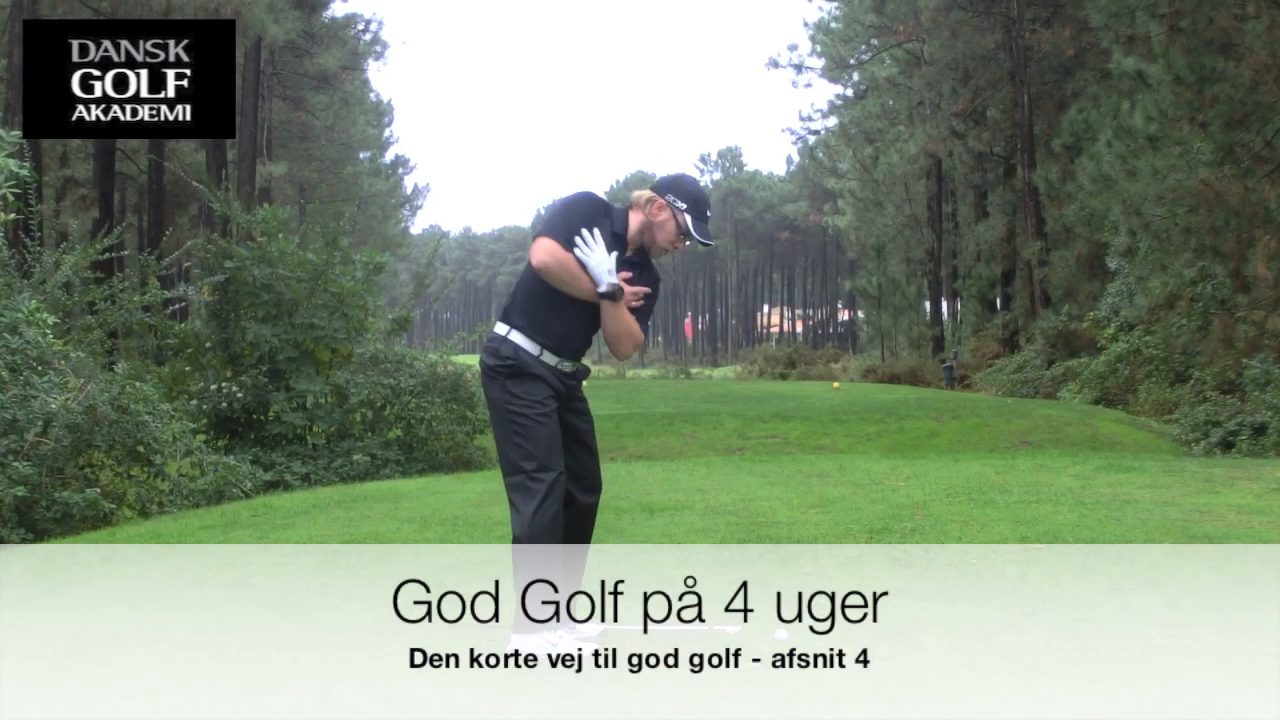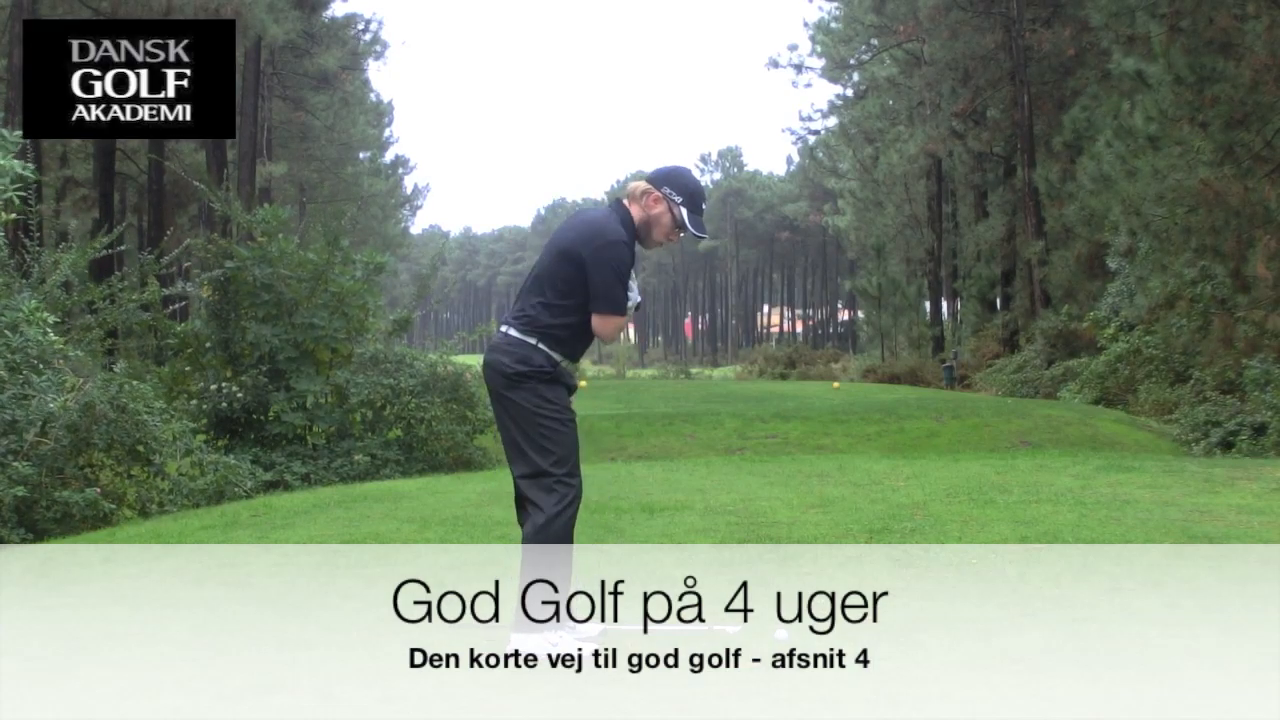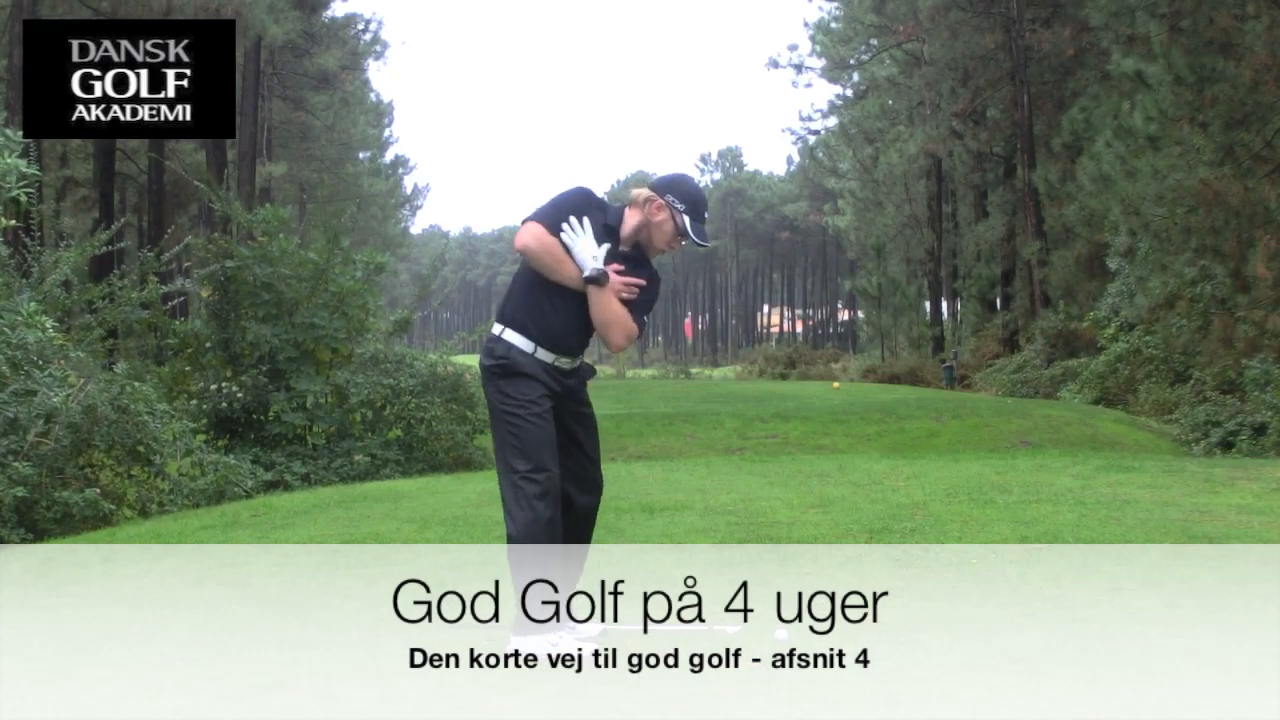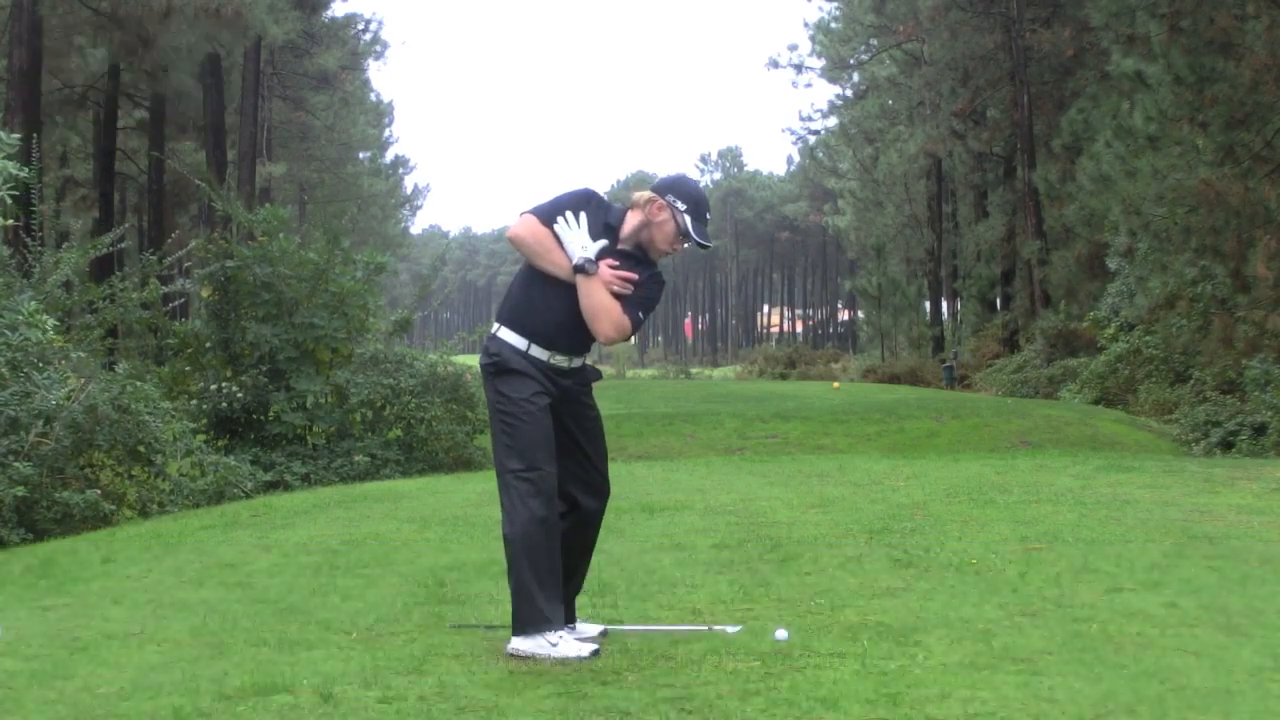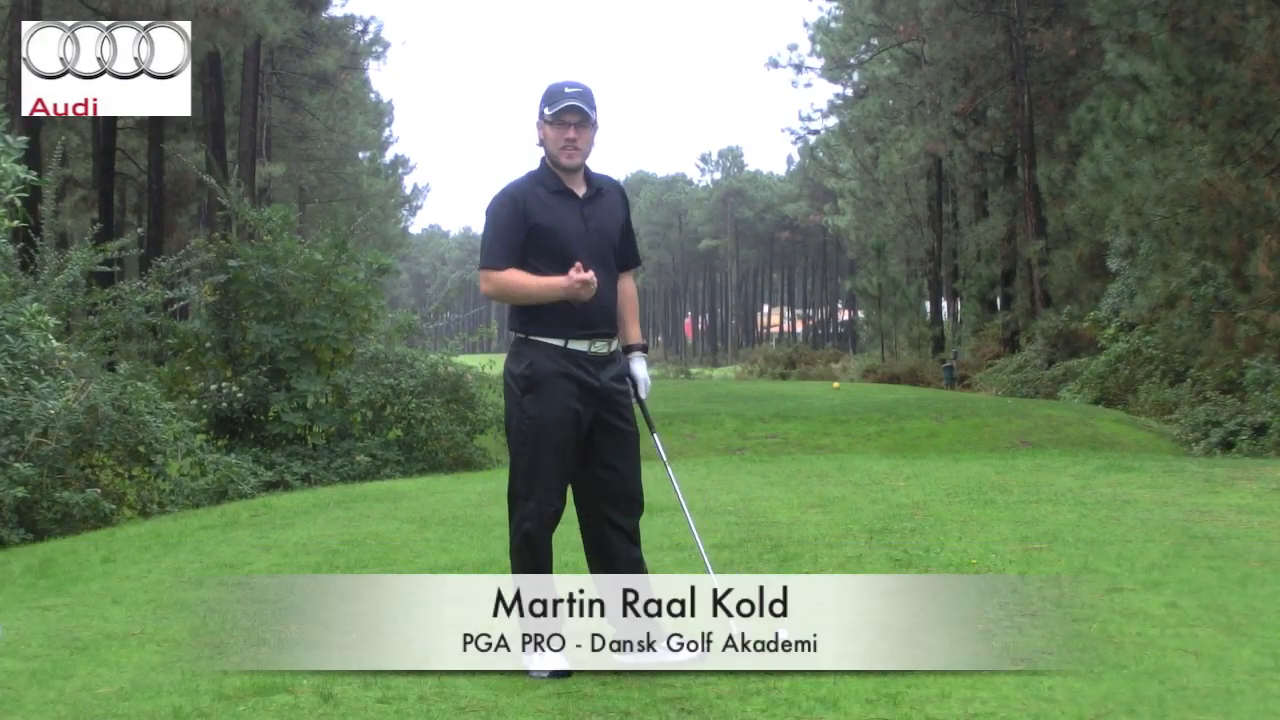
dt=0.5s
person 1, frame 1
left shoulder: (645, 276)
right shoulder: (587, 210)
left elbow: (625, 348)
right elbow: (542, 258)
left wrist: (609, 292)
right wrist: (602, 287)
left hip: (560, 374)
right hip: (516, 364)
left knee: (581, 490)
right knee: (540, 489)
left ankle: (560, 608)
right ankle: (532, 626)
person 1, frame 2
left shoulder: (604, 226)
right shoulder: (610, 238)
right elbow: (606, 328)
left wrist: (624, 300)
right wrist: (630, 303)
left hip: (525, 364)
right hip: (529, 369)
left knee: (546, 488)
right knee: (555, 490)
right ankle: (532, 626)
person 1, frame 3
left shoulder: (643, 276)
right shoulder: (582, 206)
left elbow: (619, 338)
right elbow: (527, 239)
left wrist: (594, 275)
right wrist: (590, 278)
left hip: (566, 374)
right hip: (516, 363)
left knee: (582, 491)
right knee: (535, 489)
right ankle: (531, 626)
person 1, frame 4
left shoulder: (646, 277)
right shoulder: (584, 209)
left elbow: (609, 330)
right elbow: (519, 231)
left wrist: (585, 262)
right wrist: (584, 272)
left hip: (570, 375)
right hip: (517, 364)
left knee: (588, 493)
right knee: (533, 490)
left ankle: (557, 615)
right ankle: (534, 627)
person 1, frame 5
left shoulder: (613, 197)
right shoulder: (517, 199)
right elbow: (493, 279)
left wrist: (636, 350)
right wrist: (564, 286)
left hip: (607, 367)
right hip: (543, 366)
left knee: (616, 504)
right knee: (538, 507)
right ankle: (536, 637)
